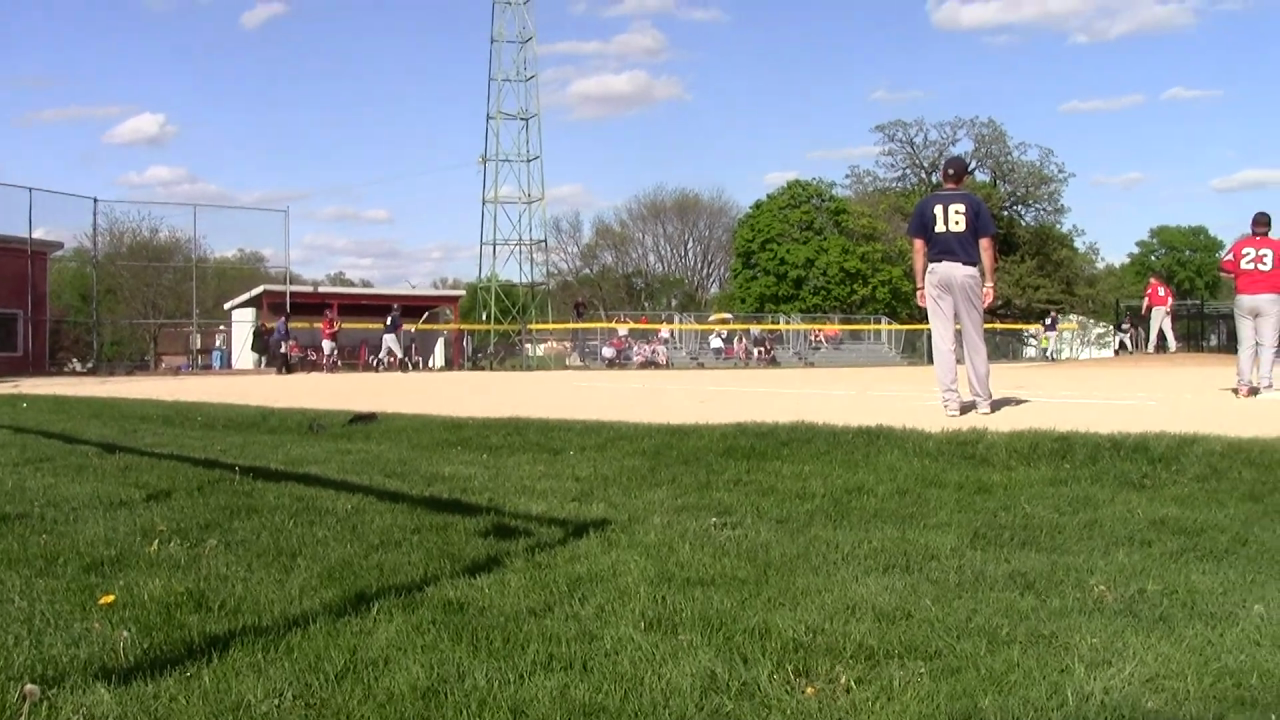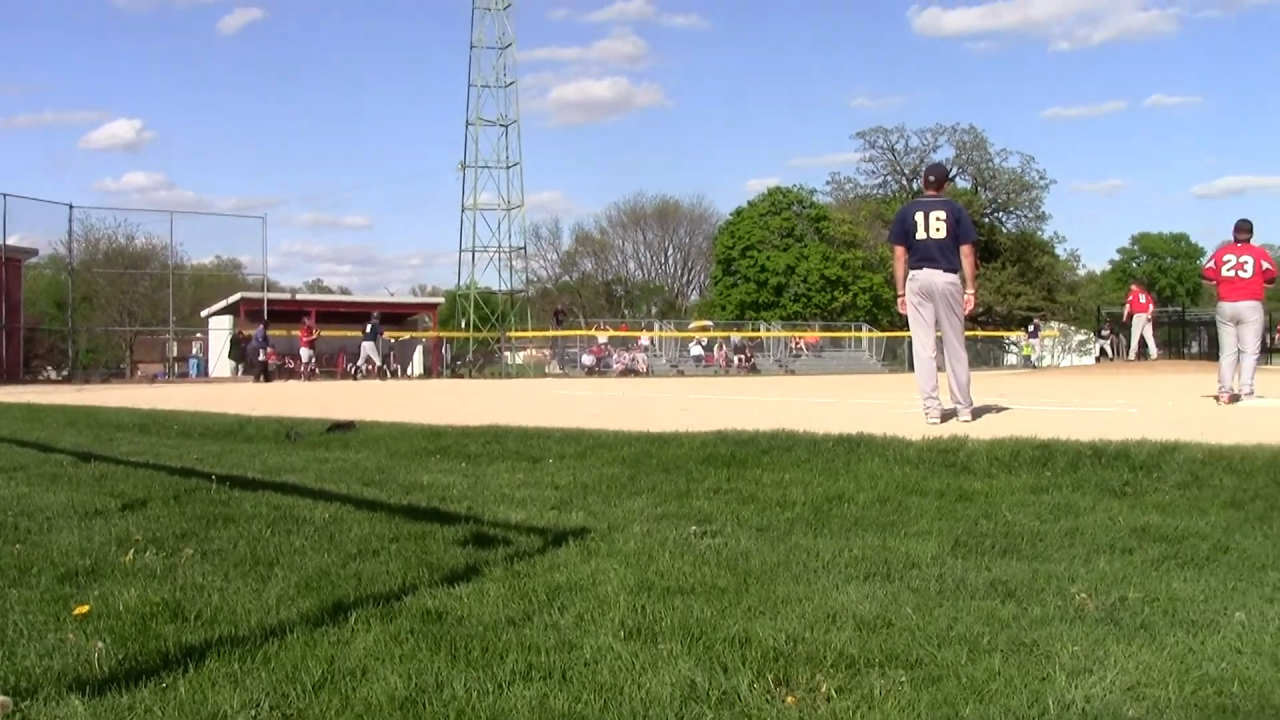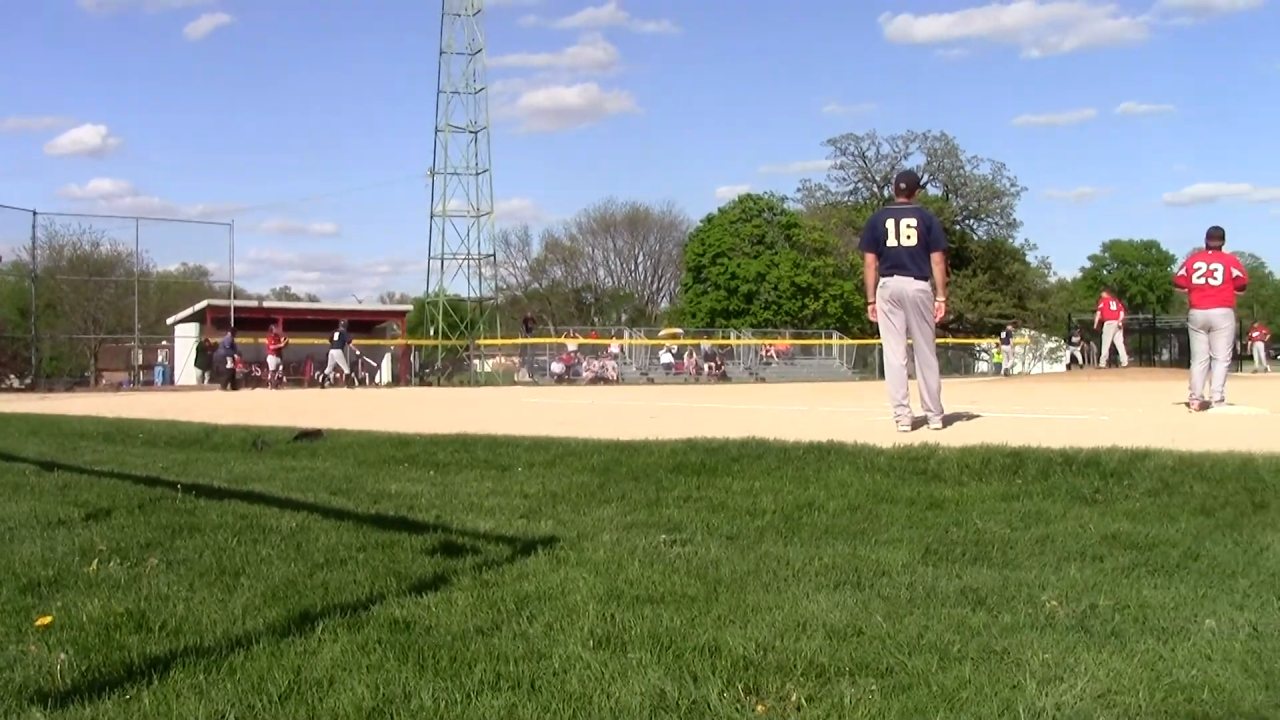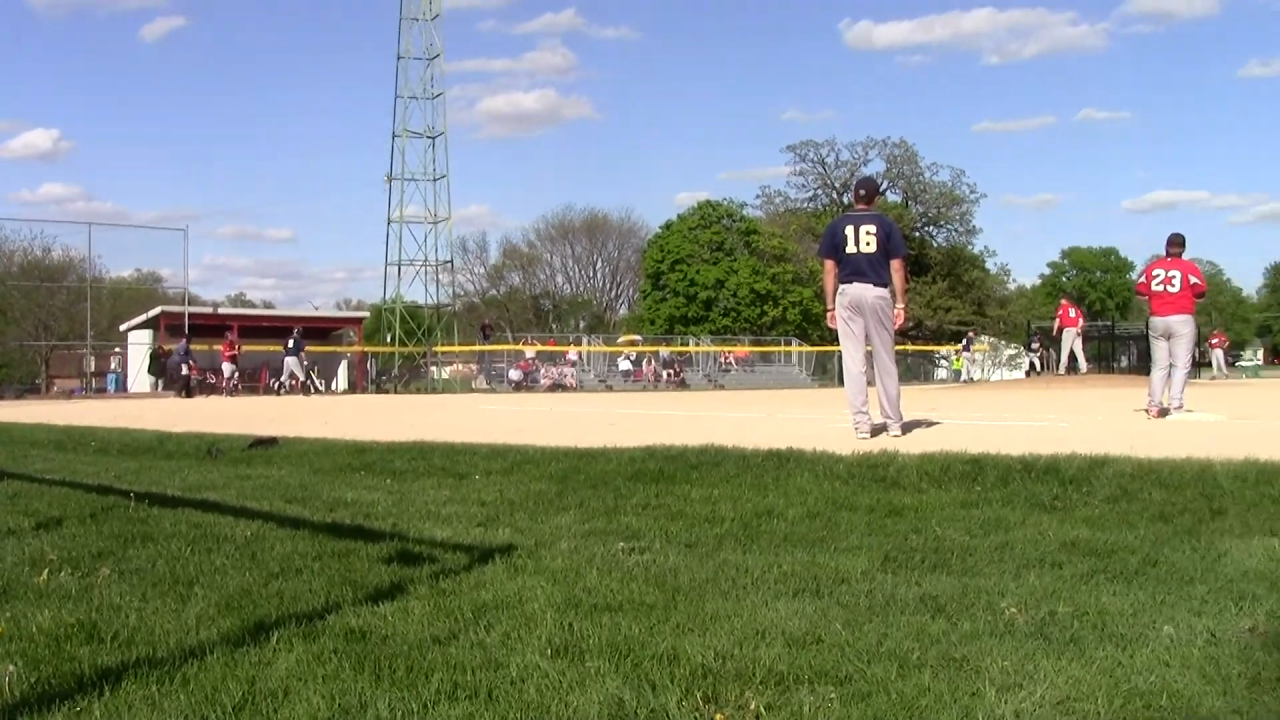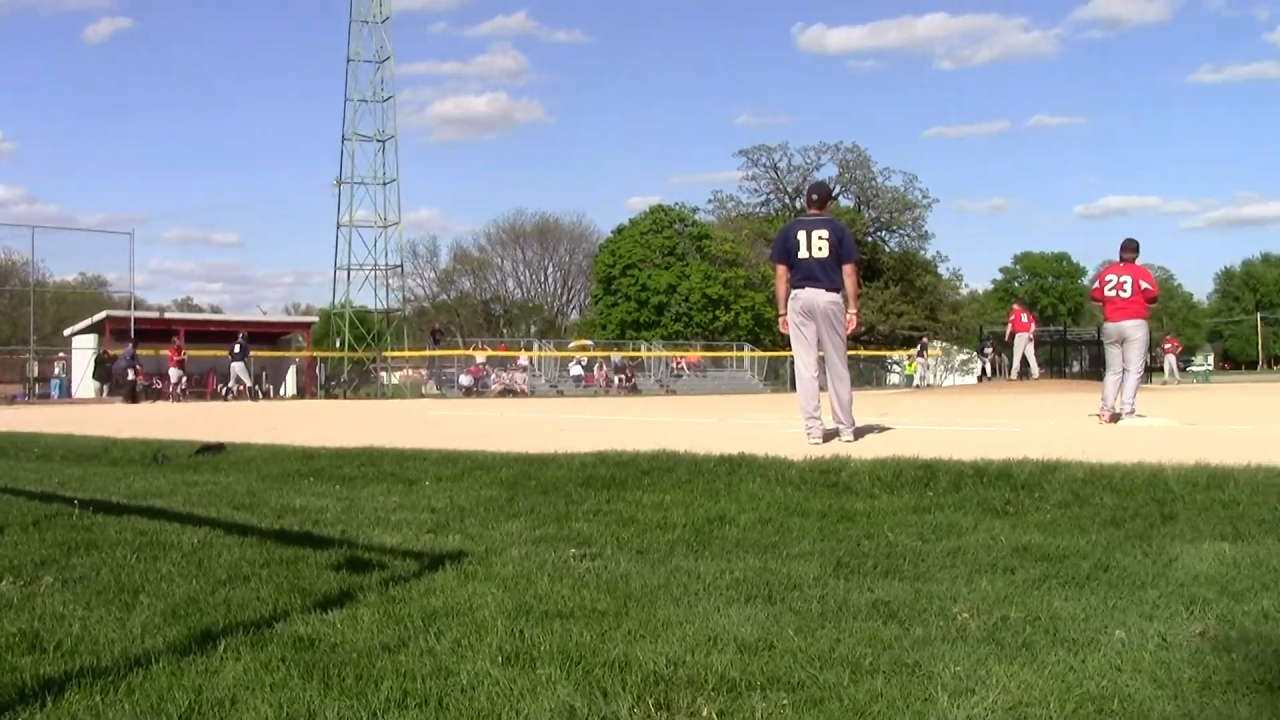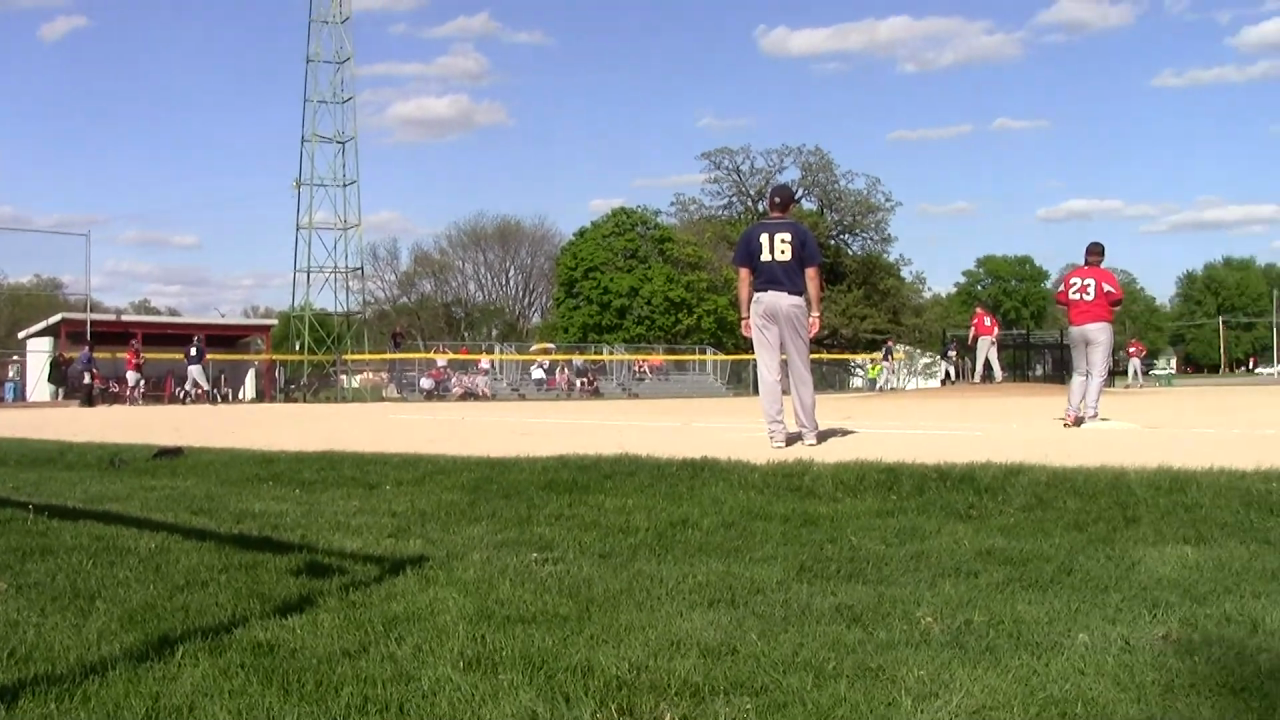
dt=0.1s
person 1, frame 1
left shoulder: (925, 205)
right shoulder: (975, 203)
left elbow: (918, 248)
right elbow: (986, 245)
left wrist: (919, 285)
right wrist: (989, 282)
left hip: (936, 272)
right hip: (967, 273)
left knee: (942, 339)
right knee: (974, 338)
left ankle: (951, 400)
right ankle: (982, 400)
person 1, frame 2
left shoulder: (906, 212)
right shoulder: (956, 210)
left elbow: (899, 255)
right elbow: (967, 253)
left wrist: (900, 292)
right wrist: (970, 289)
left hip: (918, 280)
right hip: (948, 280)
left knee: (923, 346)
right knee: (955, 346)
left ankle: (932, 408)
right ankle: (964, 407)
person 1, frame 3
left shoulder: (877, 219)
right shoulder: (926, 217)
left elbow: (870, 263)
right elbow: (937, 260)
left wrist: (871, 299)
right wrist: (941, 297)
left hip: (888, 287)
right hip: (919, 287)
left knee: (894, 354)
right knee: (926, 353)
left ankle: (902, 415)
right ankle: (934, 415)
person 1, frame 4
left shoulder: (836, 225)
right shoulder: (886, 224)
left elbow: (829, 269)
right elbow: (897, 267)
left wrist: (830, 306)
right wrist: (900, 303)
left hip: (847, 294)
right hip: (878, 294)
left knee: (853, 361)
right knee: (885, 360)
left ankle: (861, 423)
right ankle: (893, 422)
person 1, frame 5
left shoulder: (789, 230)
right shoulder: (838, 229)
left elbow: (781, 274)
right elbow: (849, 272)
left wrist: (782, 311)
right wrist: (852, 308)
left hip: (800, 299)
right hip: (830, 299)
left knee: (806, 366)
right knee: (837, 365)
left ankle: (813, 428)
right ankle: (846, 427)
person 1, frame 6
left shoulder: (751, 233)
right shoulder: (801, 232)
left elbow: (744, 277)
right elbow: (812, 275)
left wrist: (744, 314)
right wrist: (815, 312)
left hip: (762, 302)
right hip: (793, 302)
left knee: (768, 370)
right knee: (800, 369)
left ankle: (776, 432)
right ankle: (809, 431)
